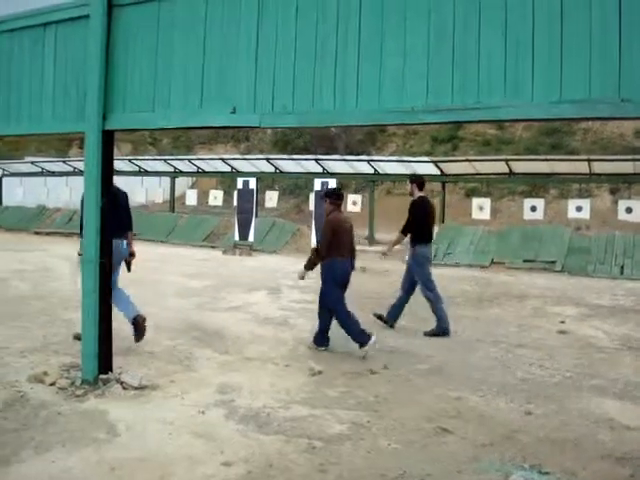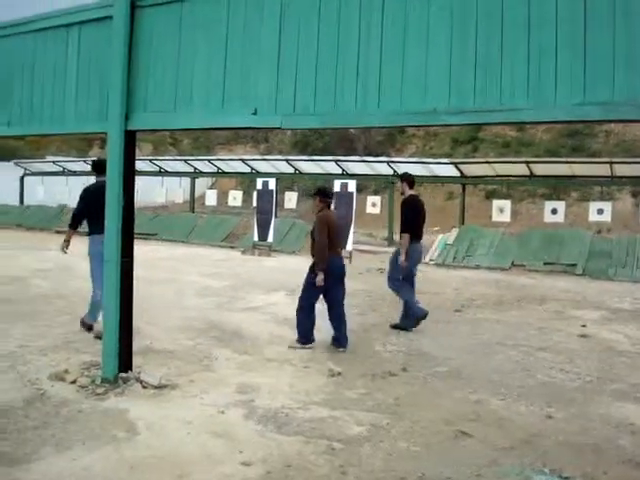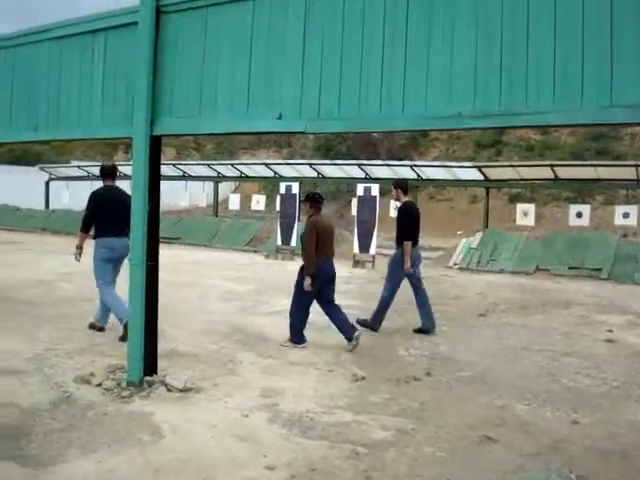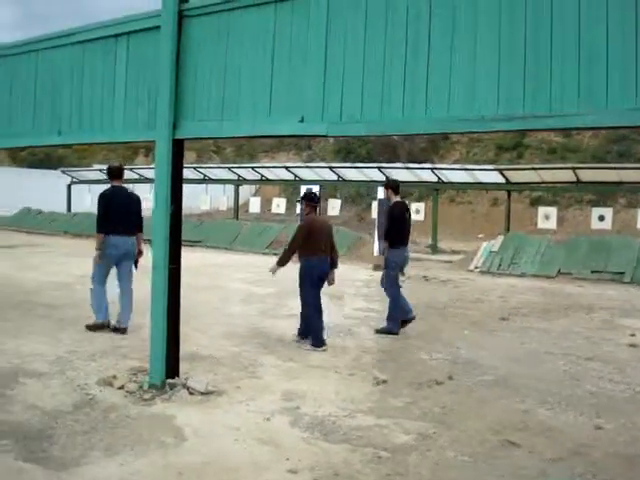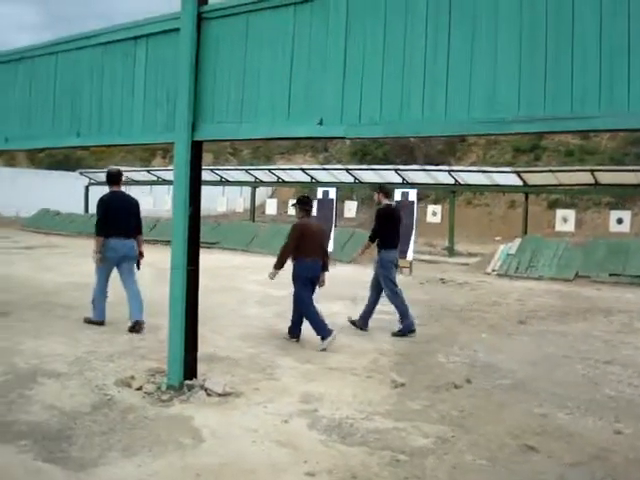
dt=0.3s
person 1, frame 1
right shoulder: (121, 194)
right elbow: (128, 224)
left wrist: (82, 251)
right wrist: (130, 247)
right hip: (118, 245)
right knee: (112, 288)
right ankle: (135, 316)
person 1, frame 2
left shoulder: (90, 191)
left elbow: (77, 217)
left wrist: (67, 239)
left hip: (98, 241)
left knee: (103, 285)
right knee: (101, 282)
right ankle: (90, 319)
person 1, frame 3
left shoulder: (97, 195)
right shoulder: (126, 197)
left elbow: (87, 223)
right elbow: (132, 224)
left wrist: (79, 246)
right wrist: (130, 246)
left hip: (104, 244)
right hip: (123, 243)
left knee: (104, 286)
right knee: (108, 284)
left ankle: (127, 320)
right ankle: (100, 322)
person 1, frame 4
left shoulder: (106, 195)
right shoulder: (134, 197)
left elbow: (101, 224)
right elbow: (139, 225)
left wrist: (98, 248)
right wrist: (139, 246)
left hip: (112, 242)
right hip: (130, 243)
left knee: (98, 280)
right knee: (126, 285)
left ankle: (101, 320)
right ankle: (122, 324)
person 1, frame 5
left shoulder: (105, 200)
right shoulder: (132, 201)
left elbow: (100, 228)
right elbow: (138, 228)
left wrist: (98, 251)
right wrist: (139, 248)
left hip: (111, 245)
right hip: (129, 245)
left knee: (101, 282)
right knee: (131, 284)
left ankle: (98, 317)
right ankle: (137, 320)
person 2, frame 1
left shoulder: (330, 220)
right shoulder: (346, 221)
left elbow: (320, 248)
right elbow: (352, 248)
left wrist: (306, 268)
right wrist: (349, 269)
left hip: (332, 267)
right hip: (344, 265)
left knee: (339, 308)
right knee: (326, 305)
left ankle: (364, 339)
right ankle: (320, 341)
person 2, frame 2
left shoulder: (322, 218)
right shoulder: (334, 218)
left elbow: (321, 246)
left wrist: (320, 271)
left hip: (325, 265)
right hip: (338, 263)
left knee: (306, 303)
right knee: (336, 305)
left ankle: (305, 340)
right ankle: (340, 342)
person 2, frame 3
left shoulder: (312, 223)
right shoulder: (328, 223)
left elbow: (309, 251)
left wrist: (307, 276)
left hip: (315, 269)
right hip: (328, 267)
left knee: (299, 305)
right knee: (329, 304)
left ankle: (296, 339)
right ankle: (351, 332)
person 2, frame 4
left shoulder: (307, 222)
right shoulder: (326, 223)
left elbow: (293, 245)
right elbow: (333, 248)
left wrist: (279, 264)
right wrist: (332, 270)
left hip: (310, 265)
right hip: (325, 264)
left knee: (311, 303)
right knee: (312, 301)
left ankle: (318, 342)
right ankle: (304, 333)
person 2, frame 5
left shoulder: (299, 225)
right shoulder: (319, 227)
left elbow: (287, 249)
right elbow: (325, 251)
left wrist: (276, 268)
right wrist: (322, 272)
left hip: (302, 267)
right hip: (316, 267)
left knee: (304, 304)
right knee: (301, 301)
left ankle: (326, 334)
right ankle: (294, 333)
person 3, frame 1
left shoulder: (416, 204)
right shoulder: (428, 203)
left elbow: (407, 229)
left wrist: (390, 246)
left hip: (419, 250)
right hip: (425, 248)
left knee: (428, 289)
right knee: (407, 286)
left ankle: (442, 327)
right ankle: (390, 318)
person 3, frame 2
left shoulder: (407, 202)
right shoulder: (419, 202)
left elbow: (406, 229)
left wrist: (402, 253)
left hip: (409, 248)
right hip: (418, 246)
left knee: (394, 281)
right knee: (407, 283)
left ankle: (418, 312)
right ankle: (406, 321)
person 3, frame 3
left shoulder: (404, 209)
right shoulder: (414, 207)
left elbow: (406, 236)
left wrist: (407, 259)
left hip: (404, 253)
right hip: (415, 252)
left knee: (389, 289)
right knee: (418, 289)
left ankle: (374, 322)
right ankle: (428, 325)
person 3, frame 4
left shoulder: (393, 209)
right shoulder: (405, 207)
left elbow: (388, 235)
left wrist: (381, 257)
left hip: (395, 252)
right hip: (403, 251)
left knee: (391, 288)
right knee: (389, 284)
left ankle: (393, 326)
right ankle: (406, 314)
person 3, frame 5
left shoulder: (383, 212)
right shoulder: (396, 211)
left elbow: (374, 235)
left wrist: (360, 253)
left hip: (385, 255)
right hip: (393, 253)
left knee: (392, 290)
right knee: (375, 287)
left ankle: (408, 325)
right ankle: (362, 321)
